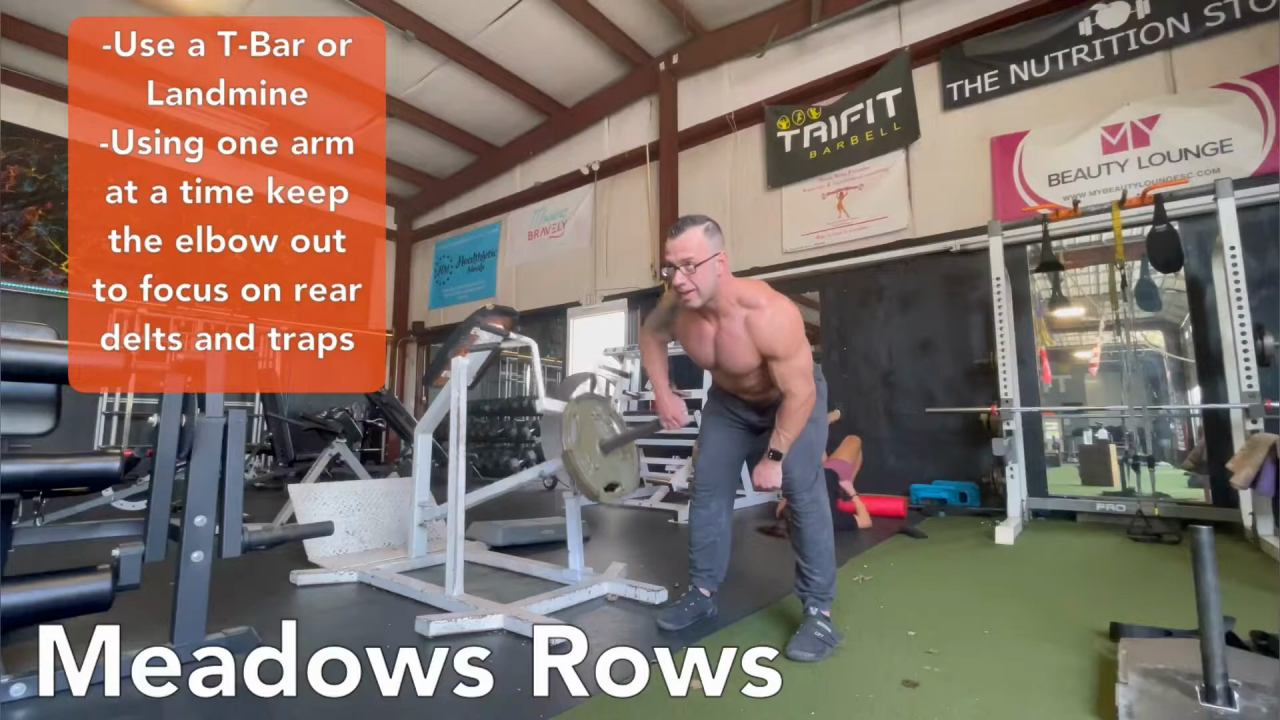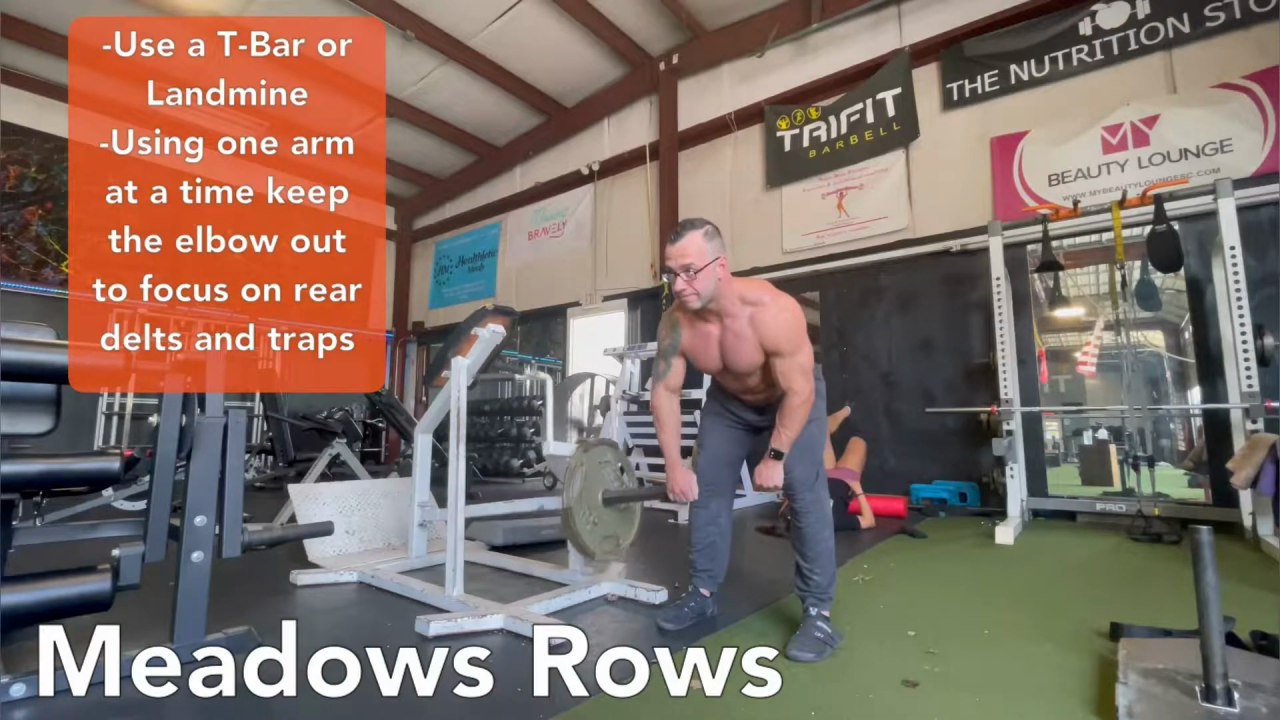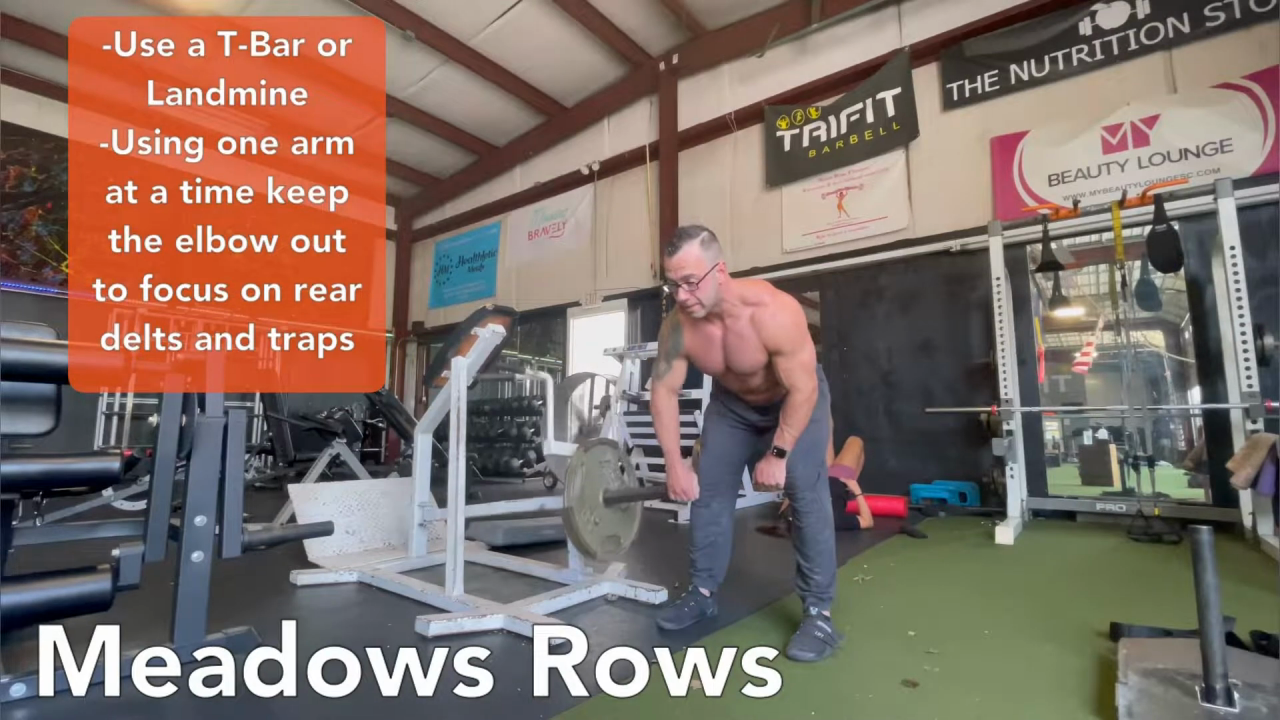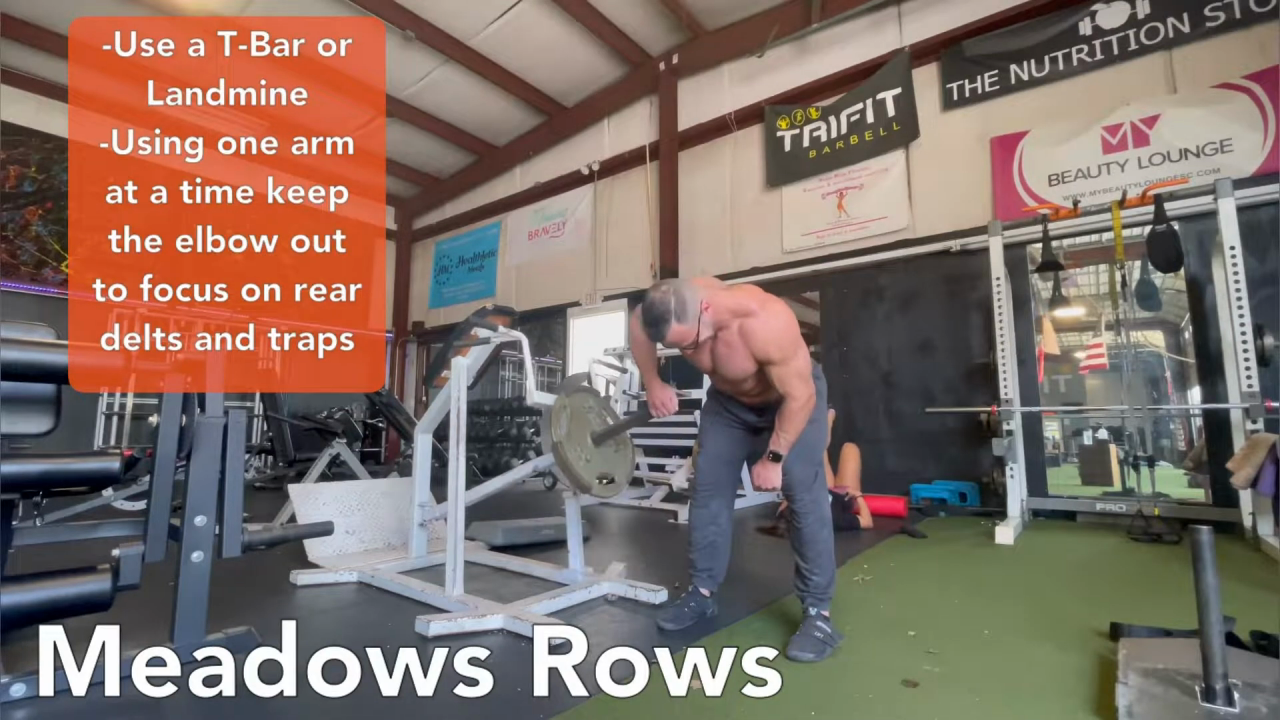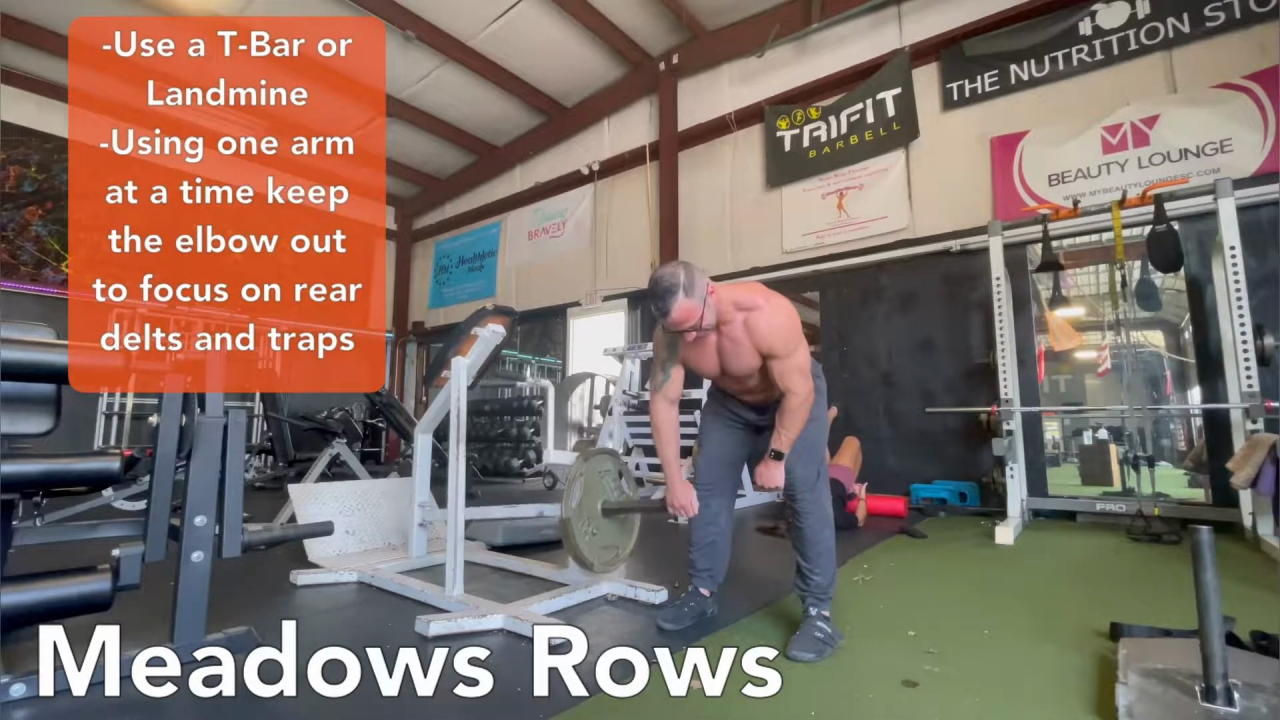
dt=1s
person 1, frame 1
left shoulder: (768, 313)
right shoulder: (676, 309)
left elbow: (800, 395)
right elbow: (649, 335)
left wrist: (775, 457)
right wrist: (663, 393)
left hip: (794, 397)
right hip: (729, 400)
left knee: (804, 494)
right knee: (708, 490)
left ankle: (819, 612)
right ankle: (702, 593)
person 1, frame 2
left shoulder: (772, 312)
right shoulder: (676, 322)
left elbow: (798, 392)
right elbow: (664, 391)
left wrist: (775, 457)
right wrist: (674, 465)
left hip: (792, 397)
right hip: (728, 401)
left knee: (804, 494)
right knee: (705, 489)
left ankle: (818, 613)
right ankle: (702, 593)
person 1, frame 3
left shoulder: (773, 312)
right shoulder: (678, 326)
left elbow: (803, 389)
right elbow: (664, 391)
left wrist: (778, 454)
right wrist: (676, 466)
left hip: (796, 398)
right hip: (731, 402)
left knee: (806, 493)
right knee: (708, 490)
left ankle: (819, 613)
right ankle: (703, 593)
person 1, frame 4
left shoulder: (764, 320)
right shoulder: (674, 315)
left elbow: (800, 396)
right elbow: (637, 324)
left wrist: (774, 457)
right wrist: (653, 383)
left hip: (794, 396)
right hip: (728, 400)
left knee: (803, 493)
right knee: (708, 488)
left ankle: (818, 612)
right ankle: (702, 592)
person 1, frame 5
left shoulder: (767, 315)
right shoulder: (671, 334)
left elbow: (798, 393)
right elbow: (663, 400)
left wrist: (775, 457)
right wrist: (674, 479)
left hip: (794, 396)
right hip: (728, 401)
left knee: (805, 493)
right knee: (707, 488)
left ankle: (818, 612)
right ankle: (702, 592)
